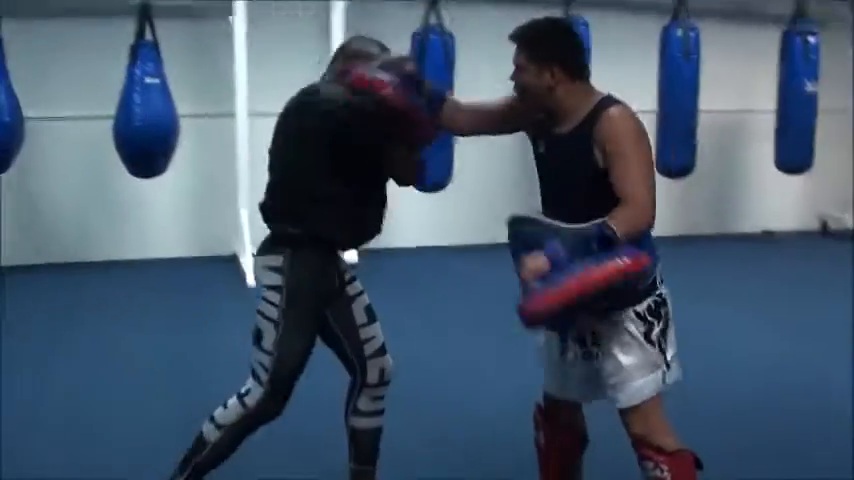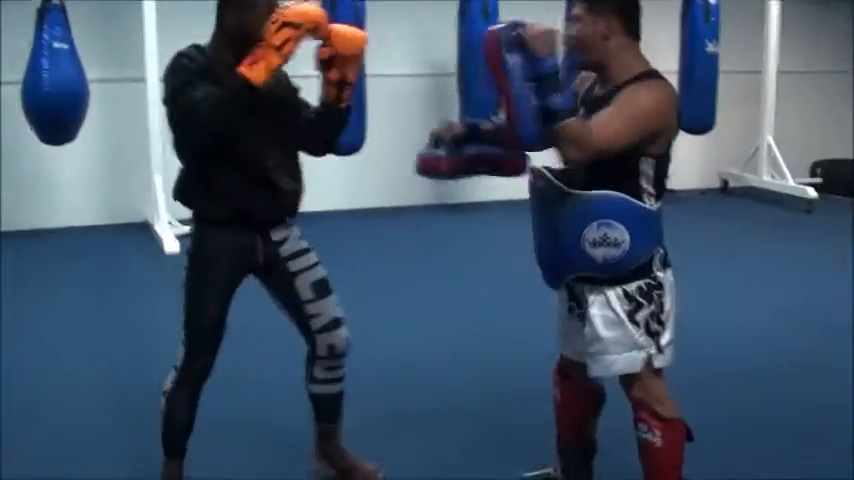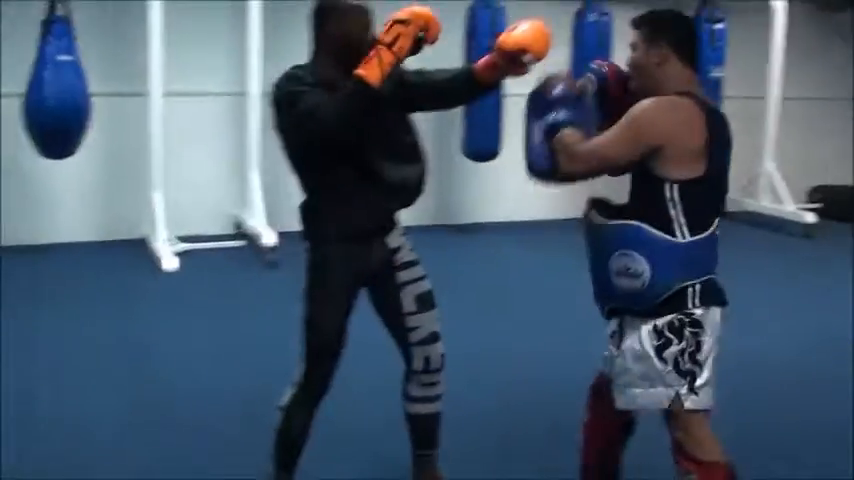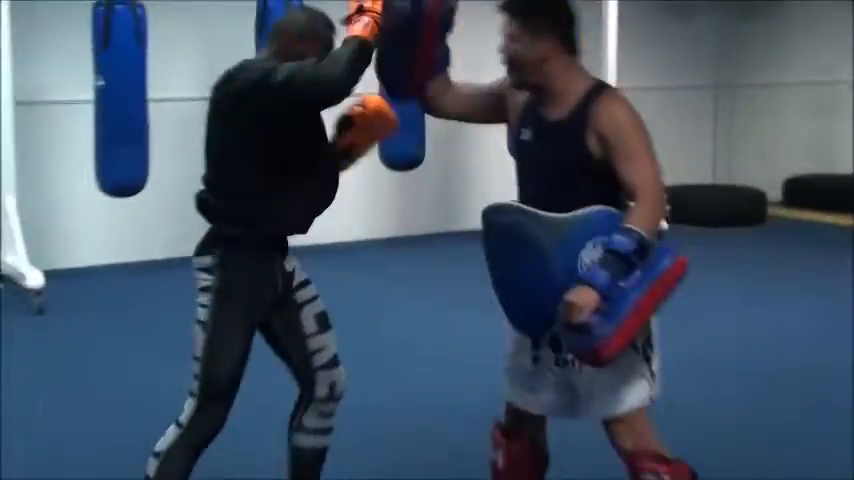
dt=0.7s
person 1, frame 1
left shoulder: (614, 122)
right shoulder: (536, 112)
left elbow: (637, 216)
right elbow: (462, 119)
left hip: (627, 301)
left knee: (645, 425)
right knee: (557, 410)
person 1, frame 2
left shoulder: (649, 97)
right shoulder: (589, 82)
left elbow: (579, 145)
right elbow: (546, 131)
left wrist: (545, 66)
right wrist: (473, 132)
left hip: (627, 273)
right hip: (581, 265)
left knee: (643, 387)
right knee: (571, 374)
person 1, frame 3
left shoulder: (661, 113)
right shoulder: (701, 117)
left elbow: (575, 161)
right elbow: (631, 161)
left wrist: (559, 103)
right wrist: (611, 97)
left hip: (677, 302)
right hip: (650, 295)
left knee: (686, 422)
right knee: (608, 394)
person 1, frame 4
left shoulder: (607, 112)
right shoulder: (518, 100)
left elbow: (649, 205)
right elbow: (442, 99)
left hip: (606, 292)
left knee: (635, 441)
right knee: (520, 420)
person 2, frame 1
left shoulder: (330, 108)
right shoulder: (324, 102)
left elbow: (369, 171)
left hip: (324, 260)
right hip: (295, 261)
left knee: (374, 370)
right knee: (266, 395)
person 2, frame 2
left shoulder: (272, 78)
right shoulder: (190, 69)
left elbow: (317, 140)
right elbow: (206, 124)
left wrist: (338, 81)
right wrist: (266, 57)
left hip: (277, 230)
right hip: (219, 235)
left knee: (331, 337)
right knee: (197, 359)
person 2, frame 3
left shoulder: (382, 79)
right shoulder: (296, 88)
left elbow: (449, 87)
right elbow: (330, 127)
left wrist: (500, 61)
right wrist: (381, 58)
left hip: (385, 237)
right hip: (335, 246)
left knee: (425, 353)
right knee: (317, 373)
person 2, frame 4
left shoulder: (291, 102)
right shoulder: (248, 82)
left elbow: (309, 172)
right elbow: (327, 81)
left wrist: (351, 141)
left hip: (275, 259)
right hip: (232, 262)
left knee: (324, 383)
right knee: (210, 403)
